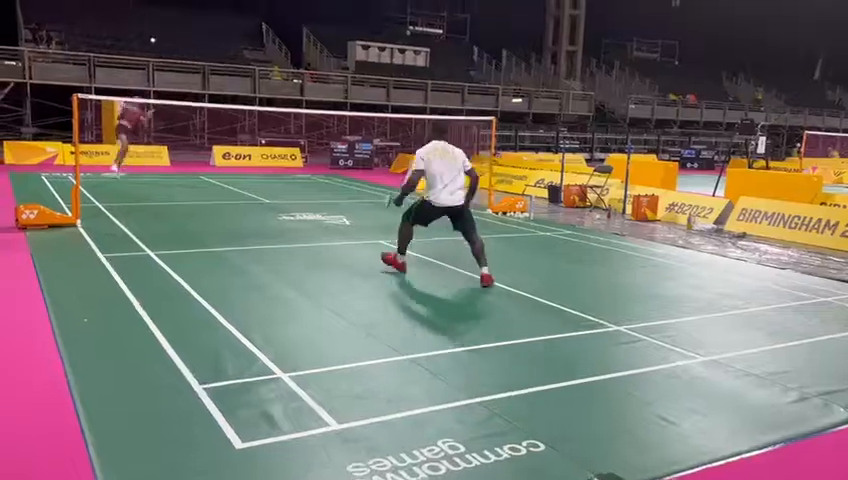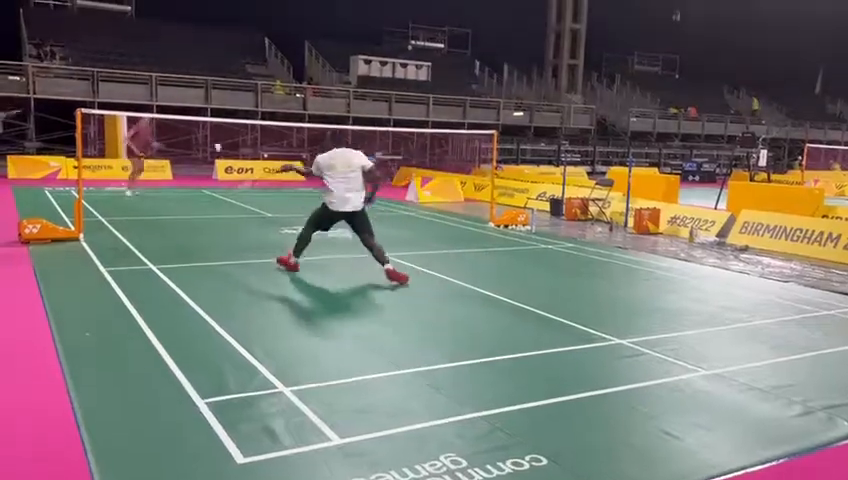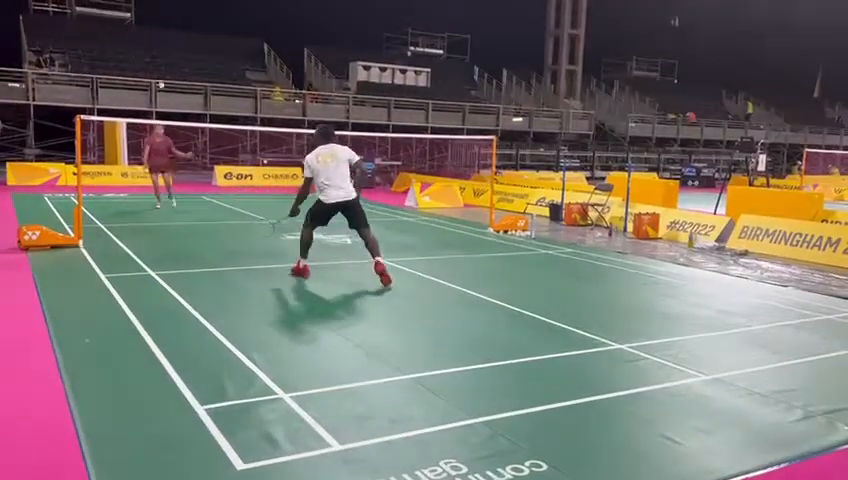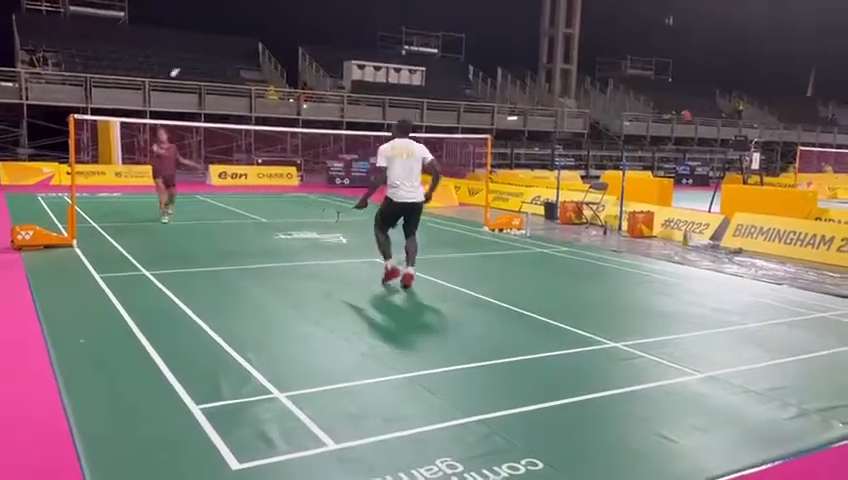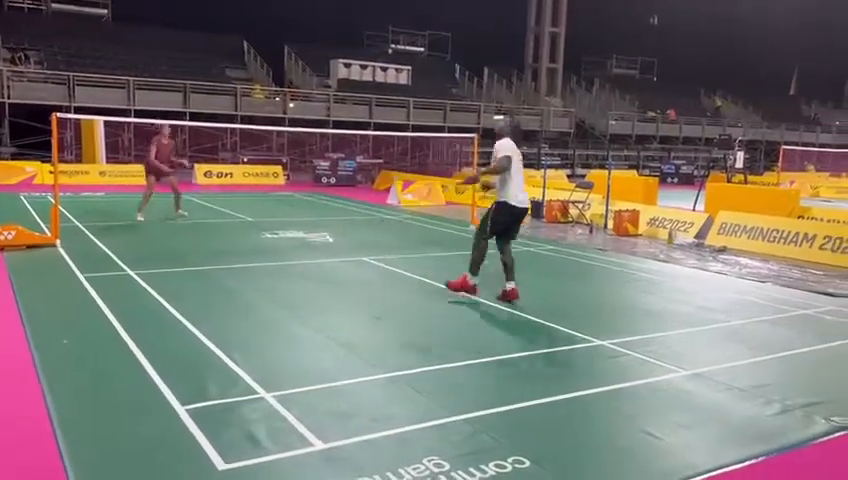
dt=0.5s
person 1, frame 1
left shoulder: (424, 152)
right shoulder: (457, 152)
left elbow: (413, 180)
right elbow: (474, 177)
left wrist: (400, 197)
right wrist: (467, 200)
left hip: (434, 201)
right hip: (458, 202)
left knee: (407, 221)
right knee: (472, 236)
left ankle: (399, 260)
right ankle: (485, 272)
person 1, frame 2
left shoulder: (322, 159)
right shoulder: (358, 155)
left elbow: (309, 173)
right elbow: (376, 175)
left wrist: (293, 167)
right wrist: (371, 194)
left hip: (333, 206)
right hip: (356, 207)
left knee: (309, 227)
right knee: (370, 240)
left ankle: (293, 260)
right ankle: (389, 269)
person 1, frame 3
left shoulder: (311, 157)
right shoulder: (344, 151)
left elbow: (306, 187)
right elbow: (363, 169)
left wrist: (295, 206)
right wrist: (357, 188)
left hip: (326, 201)
right hip: (349, 199)
left knee: (308, 226)
right knee: (365, 232)
left ankle: (302, 265)
right ankle: (379, 263)
person 1, frame 4
left shoulder: (385, 148)
right shoulder: (420, 148)
left elbow: (378, 178)
right elbow: (437, 170)
left wrist: (364, 199)
right wrist: (430, 192)
left hip: (395, 198)
right hip: (416, 199)
left knee: (380, 229)
right knee: (410, 236)
left ankle: (390, 266)
right ankle: (409, 272)
person 1, frame 5
left shoulder: (503, 144)
right shoulder: (512, 148)
left elbow: (505, 165)
left wrist: (479, 175)
right wrist: (494, 185)
left hip: (508, 203)
right hip: (521, 204)
left knee: (481, 238)
right knee: (504, 245)
left ankle: (470, 281)
right ankle: (510, 288)
